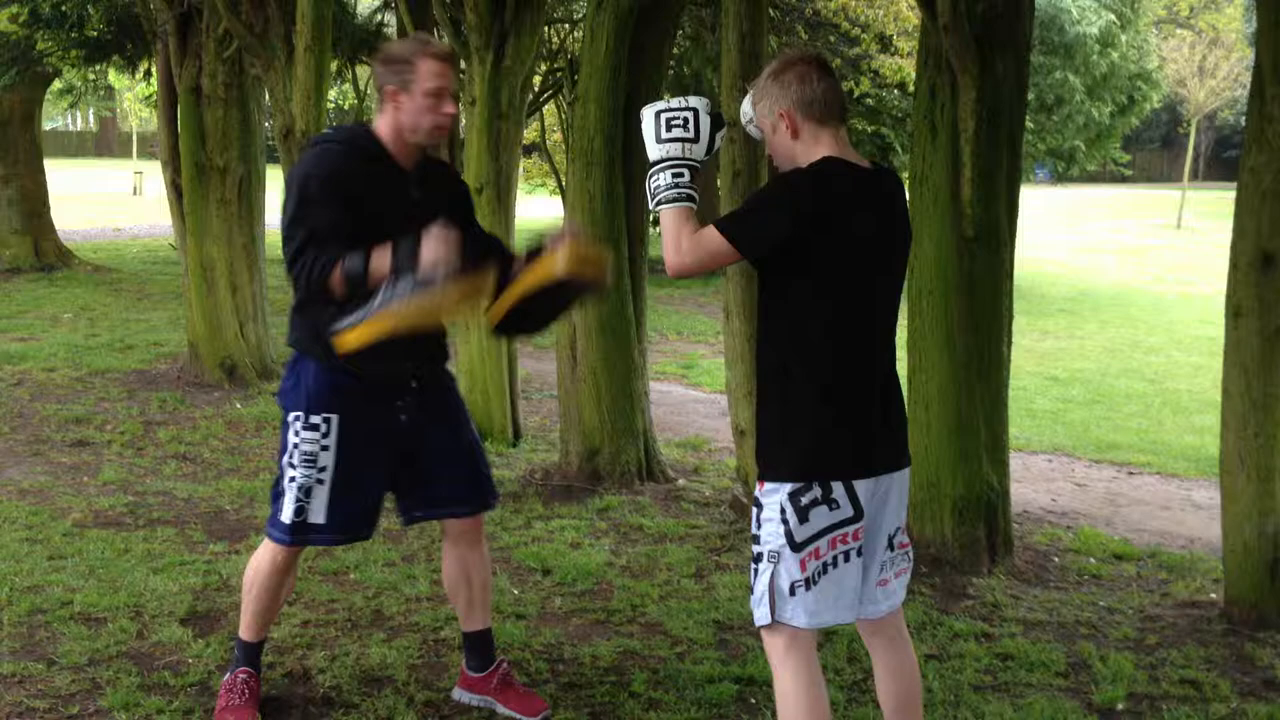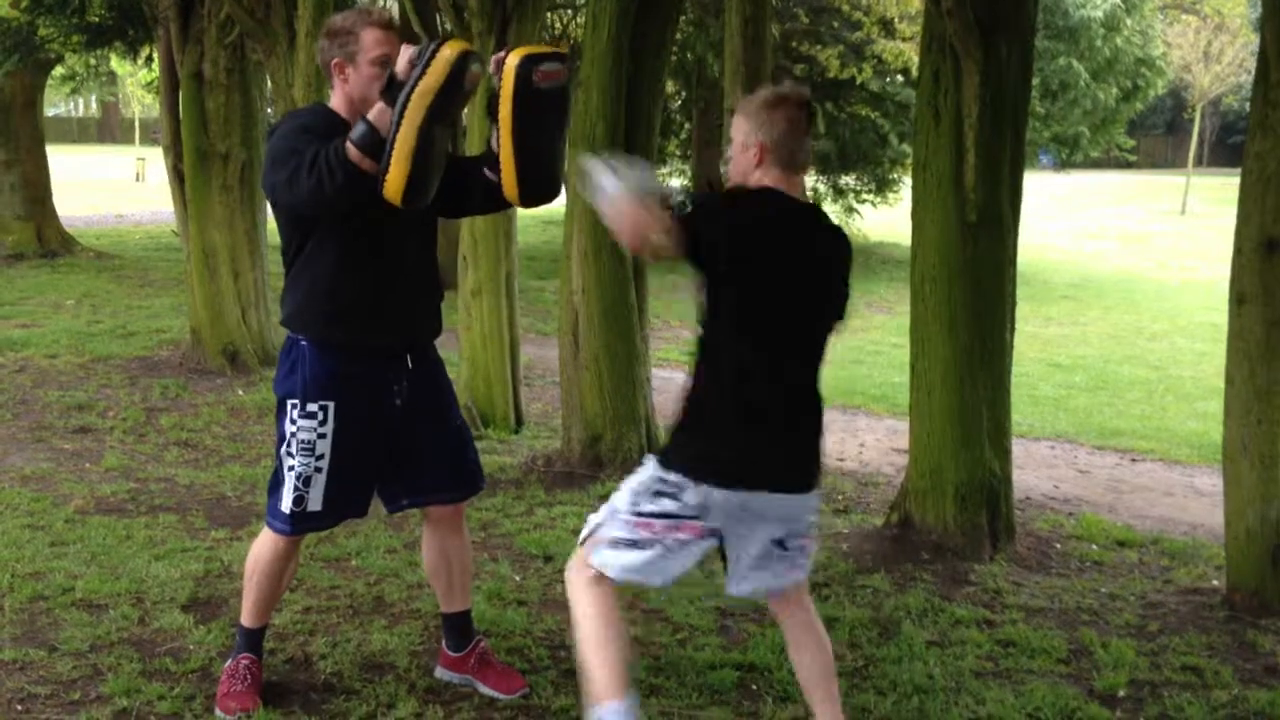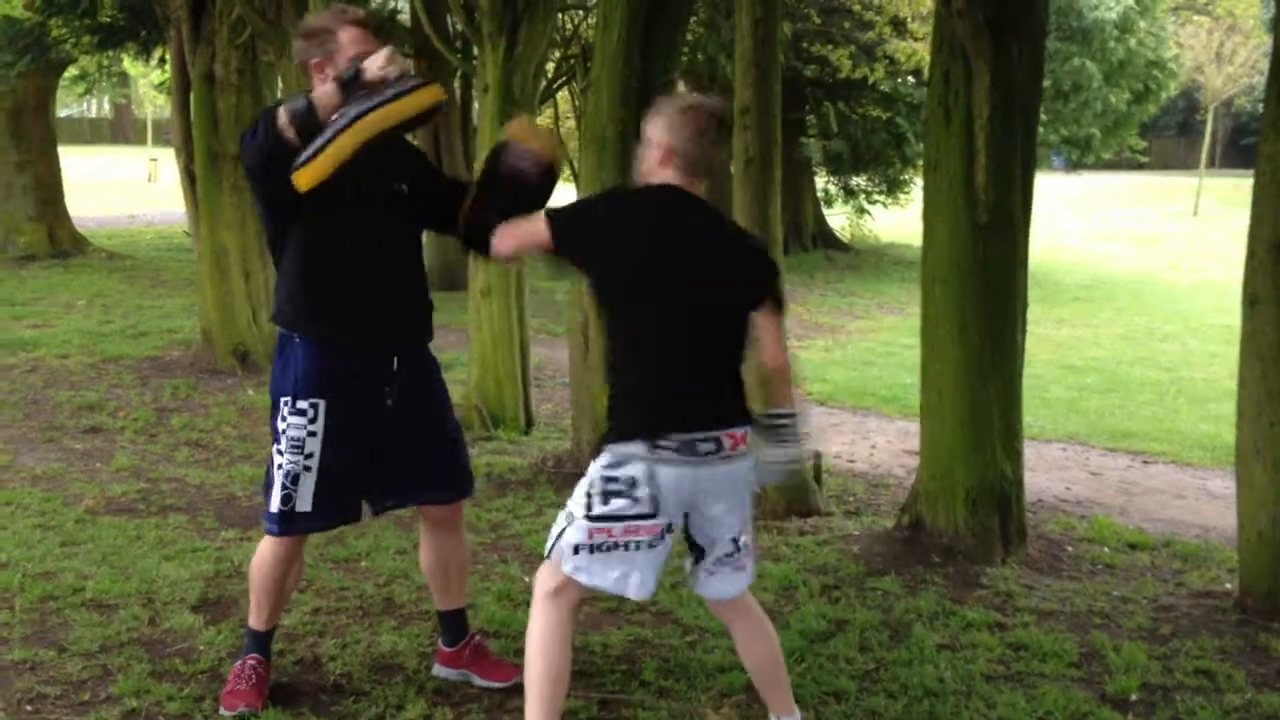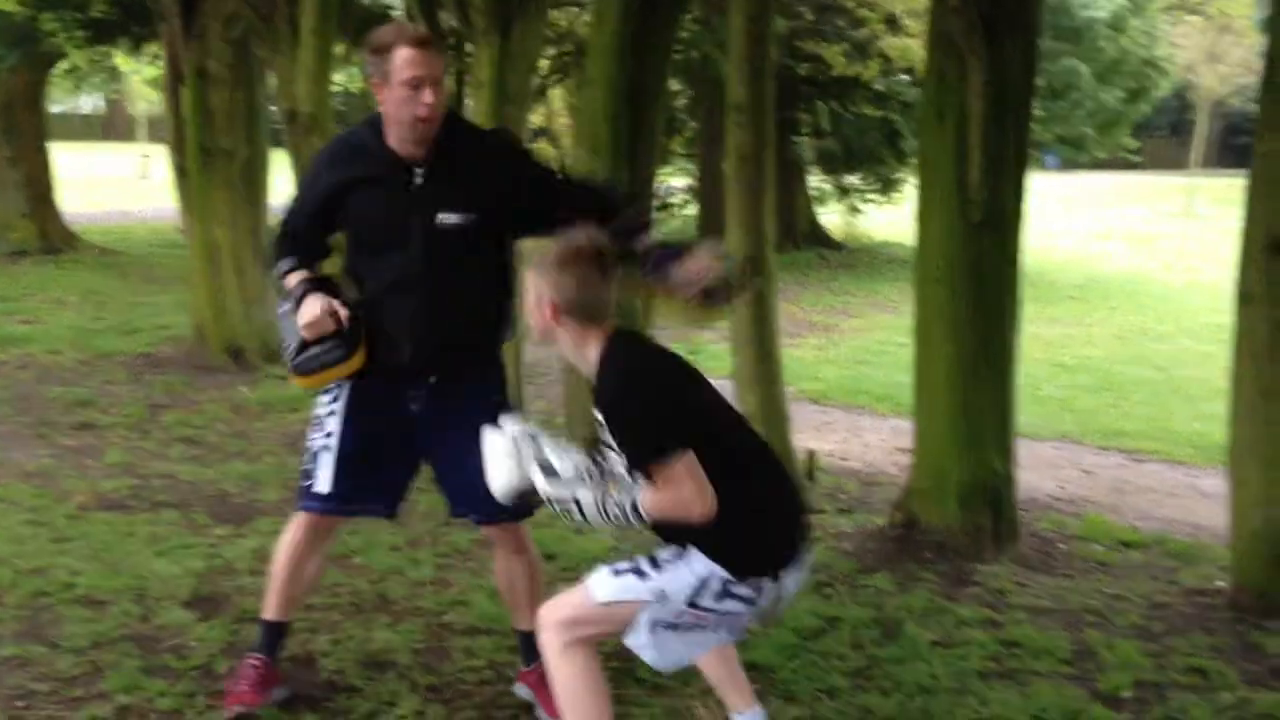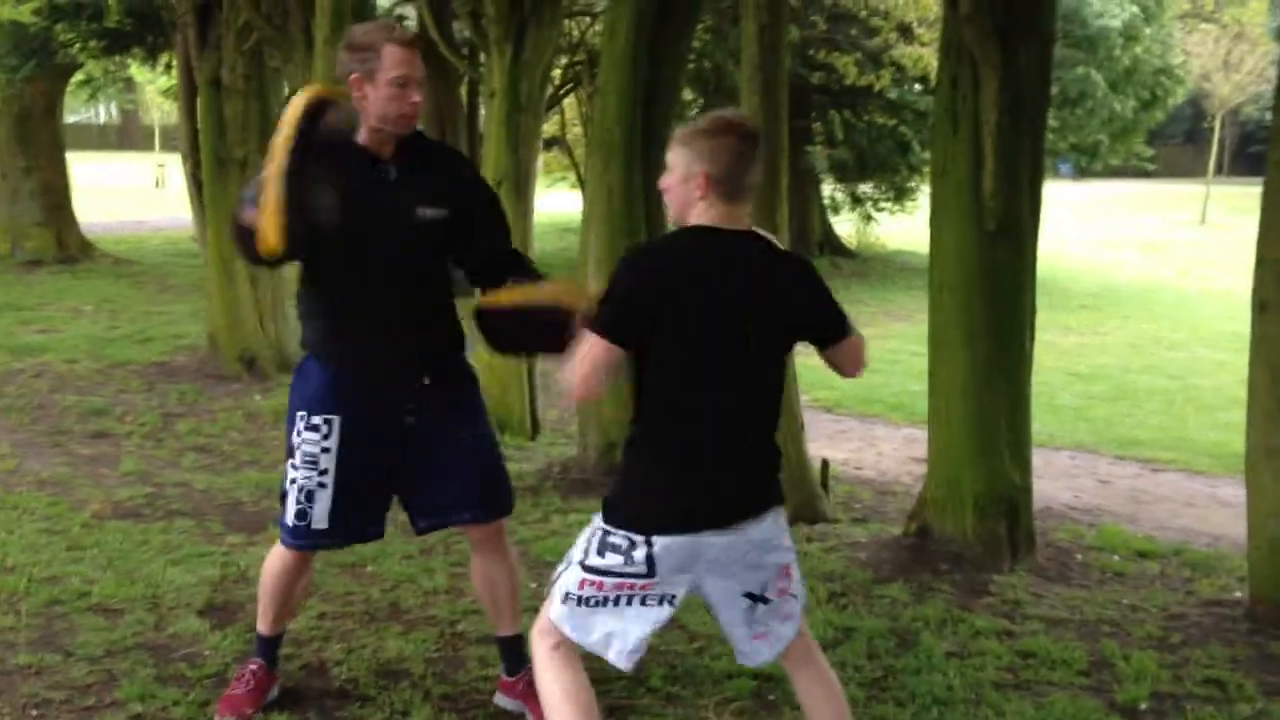
dt=0.7s
person 1, frame 1
left shoulder: (440, 182)
right shoulder: (330, 164)
left elbow: (481, 261)
right elbow: (309, 273)
right wrist: (403, 262)
left hip: (420, 378)
right hip: (335, 379)
left knee: (466, 516)
right knee: (289, 535)
person 1, frame 2
right shoulder: (297, 138)
left elbow: (491, 186)
right elbow: (327, 185)
right wrist: (393, 105)
left hip: (410, 358)
right hip: (327, 363)
left knee: (447, 503)
right knee: (290, 521)
left ankle: (460, 650)
right ankle: (244, 658)
person 1, frame 3
left shoulder: (392, 150)
right shoulder: (288, 141)
left elbow: (459, 213)
right elbow: (260, 150)
left wrist: (508, 175)
right wrist: (353, 81)
left hip: (402, 359)
right hip: (319, 362)
left knee: (442, 505)
right knee: (289, 524)
left ankle: (457, 645)
right ankle: (255, 659)
person 1, frame 4
left shoulder: (493, 164)
right shoulder: (345, 162)
left elbow: (585, 213)
right elbow: (294, 241)
left wrist: (670, 264)
right wrist: (306, 294)
left hip: (462, 380)
right hip: (374, 371)
left knee: (504, 525)
right knee: (316, 516)
right ankle: (262, 660)
person 1, frame 5
left shoulder: (444, 169)
left elbow: (496, 263)
right elbow: (257, 243)
left hip: (436, 380)
right hip: (342, 382)
left knee: (487, 527)
right knee: (301, 537)
person 2, frame 1
left shoulder: (803, 194)
right shoulder: (885, 190)
left elbow: (682, 257)
left wrist: (672, 165)
left hip: (812, 458)
right hip: (880, 451)
left knee: (788, 634)
right knee: (882, 622)
person 2, frame 2
left shoulder: (740, 213)
right shoulder: (832, 244)
left elbow: (638, 223)
left wrist: (610, 185)
left hip: (705, 464)
right hip: (791, 468)
left knee: (587, 574)
right knee: (789, 599)
person 2, frame 3
left shoulder: (613, 211)
right shoulder: (740, 245)
left elbow: (506, 243)
right elbow: (774, 359)
right wrist: (782, 427)
left hip: (646, 451)
right hip: (723, 449)
left knee: (552, 596)
right knee: (731, 599)
person 2, frame 4
left shoulder: (631, 381)
right shoulder: (630, 360)
left elbow: (695, 501)
left wrist: (588, 494)
right wrist: (560, 463)
left hip: (745, 557)
right hip: (768, 541)
left knee: (561, 624)
right knee: (679, 618)
person 2, frame 5
left shoulder: (648, 268)
right shoulder: (788, 273)
left elbow: (582, 385)
right elbow: (851, 361)
left wrist: (615, 335)
left hip: (651, 517)
right hip: (752, 514)
left knee: (552, 639)
right knee: (797, 649)
